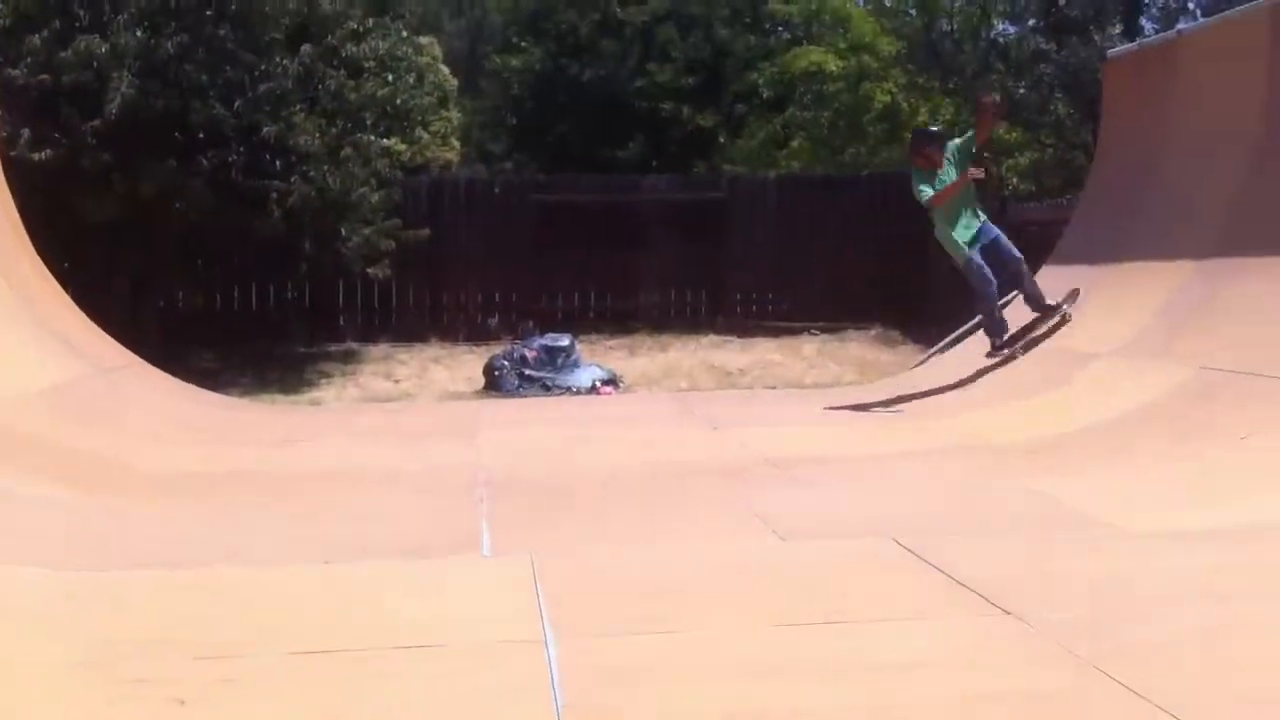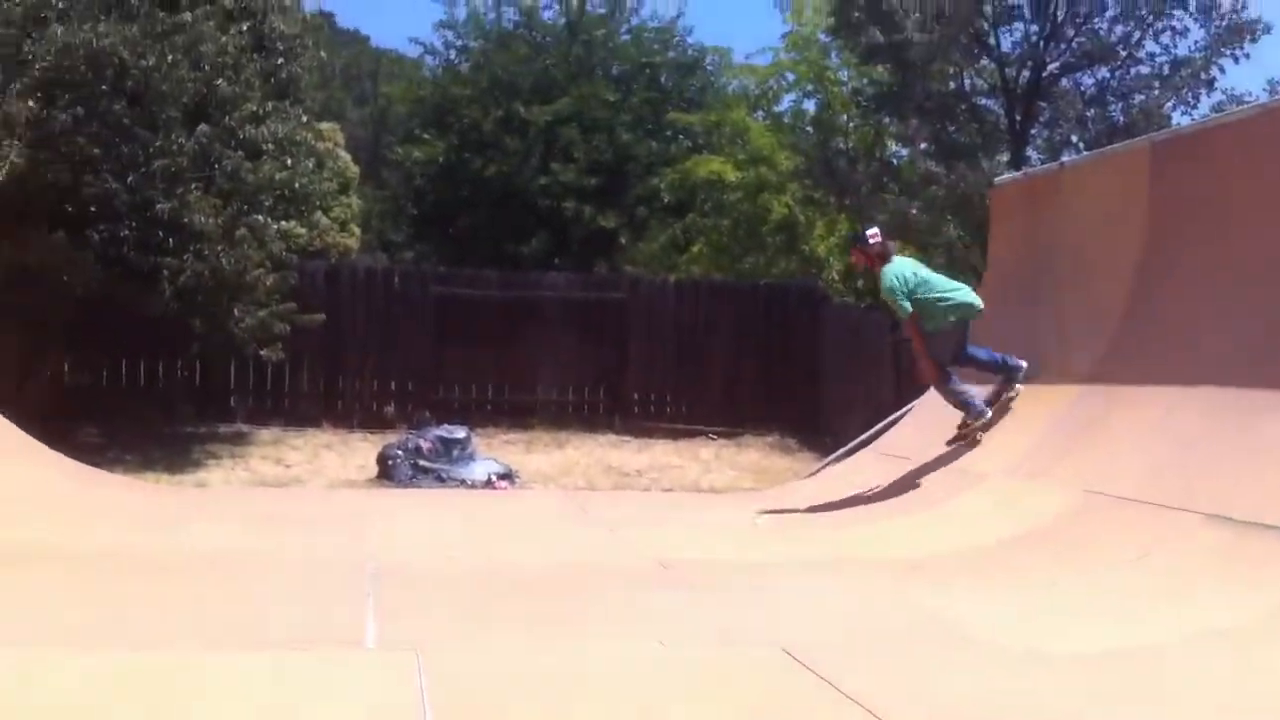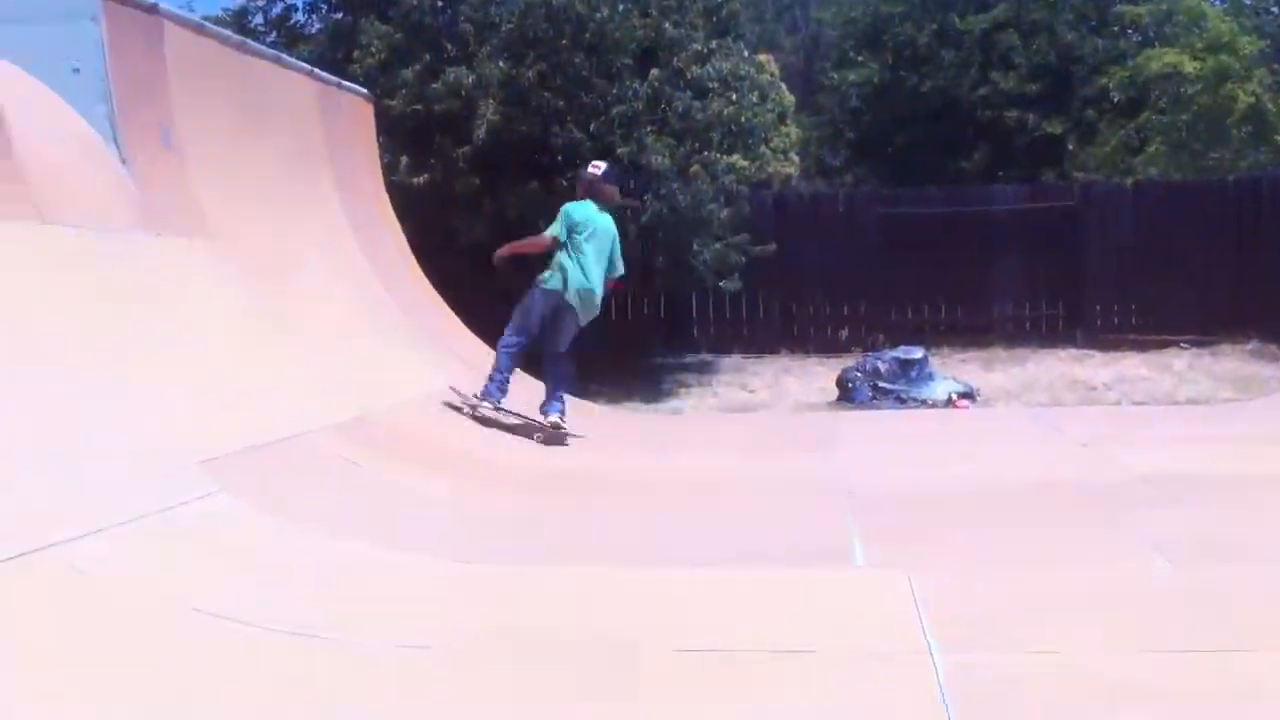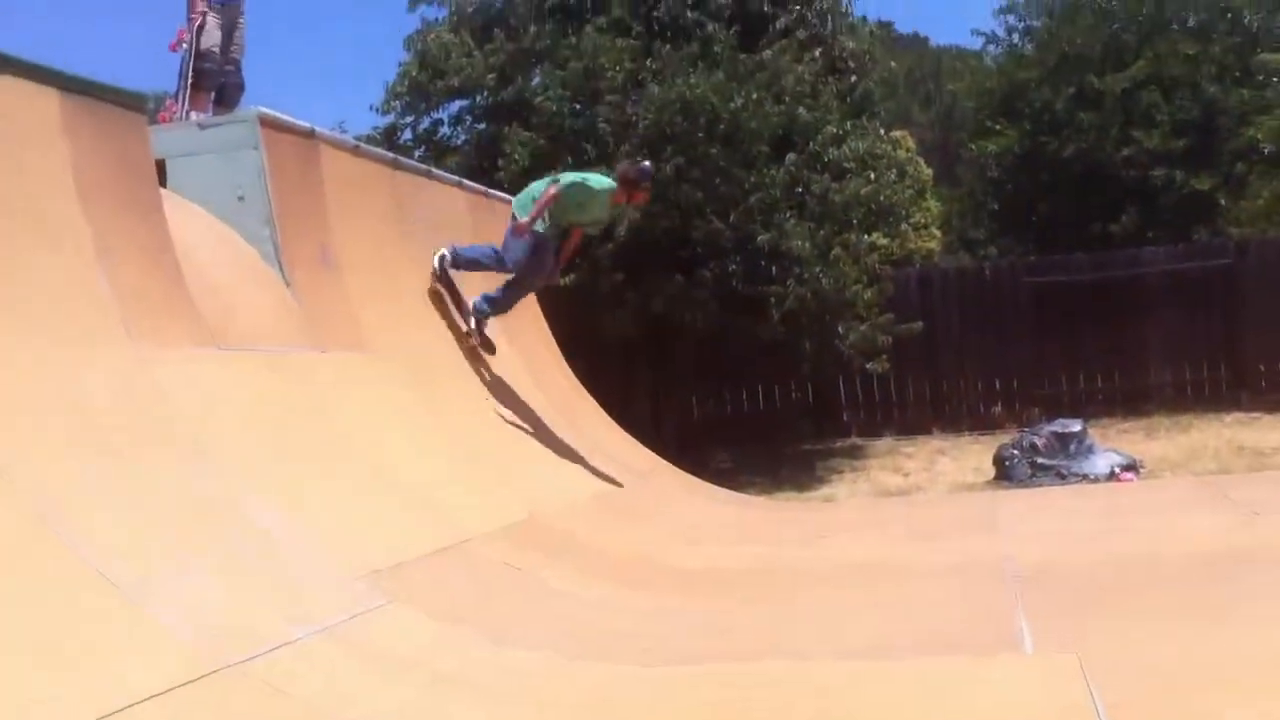
dt=1s
person 1, frame 1
left shoulder: (951, 152)
right shoulder: (920, 179)
left elbow: (981, 134)
right elbow: (933, 203)
left wrist: (987, 111)
right wrist: (960, 182)
left hip: (978, 223)
right hip: (959, 237)
left knee: (1016, 261)
right knee: (987, 287)
left ankle: (1039, 303)
right ankle: (997, 334)
person 1, frame 2
left shoulder: (888, 281)
right shoulder: (899, 262)
left elbow: (910, 320)
left wrist: (923, 360)
left hip: (948, 312)
right hip: (962, 300)
left knee: (935, 372)
right knee: (957, 355)
left ankle: (976, 411)
right ankle: (1012, 367)
person 1, frame 3
left shoulder: (573, 209)
right shoulder: (610, 224)
left elbow: (545, 241)
right elbow: (614, 275)
left wrist: (509, 248)
right wrist: (596, 296)
left hip: (556, 285)
right hip: (587, 299)
left knee: (514, 337)
right knee: (557, 353)
left ankle: (493, 394)
right ankle: (555, 409)
person 1, frame 4
left shoulder: (612, 209)
right shoulder: (600, 188)
left elbow: (578, 230)
right elbow: (558, 185)
left wrist: (558, 263)
right wrist: (530, 219)
left hip: (552, 222)
right hip: (535, 210)
left knee: (538, 276)
right knee: (511, 260)
left ankle: (482, 309)
right ankle: (452, 256)
